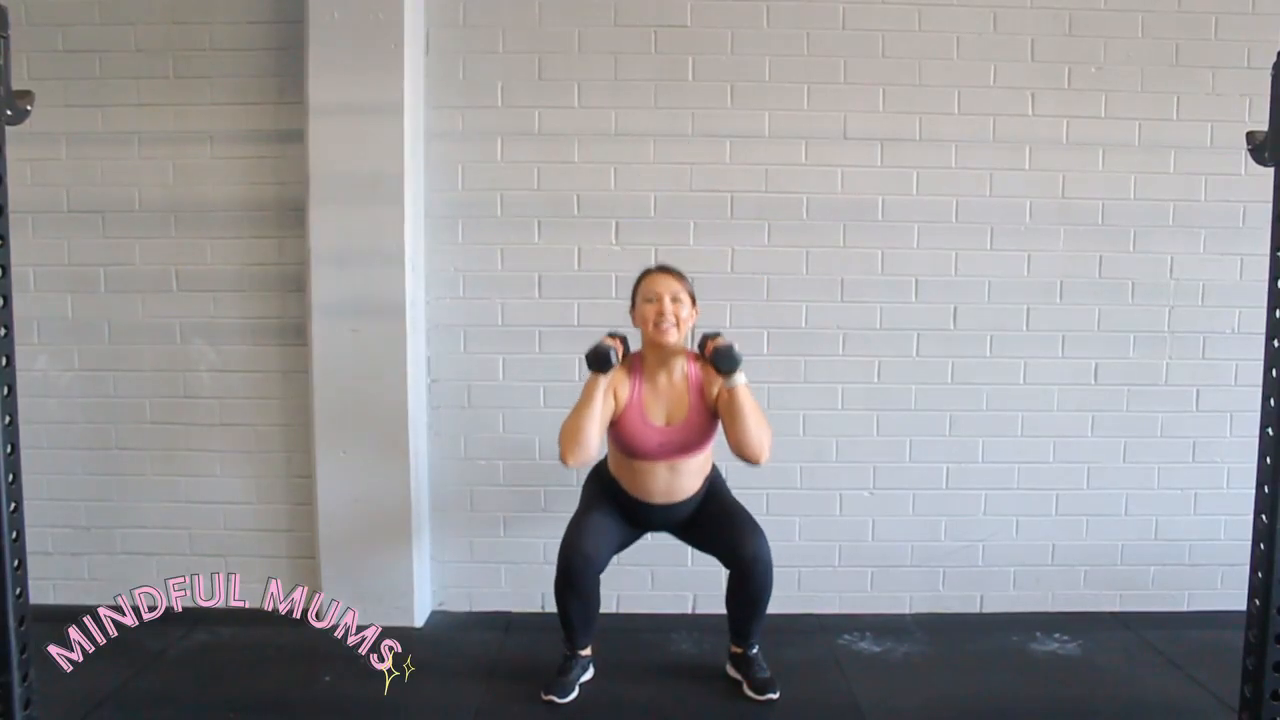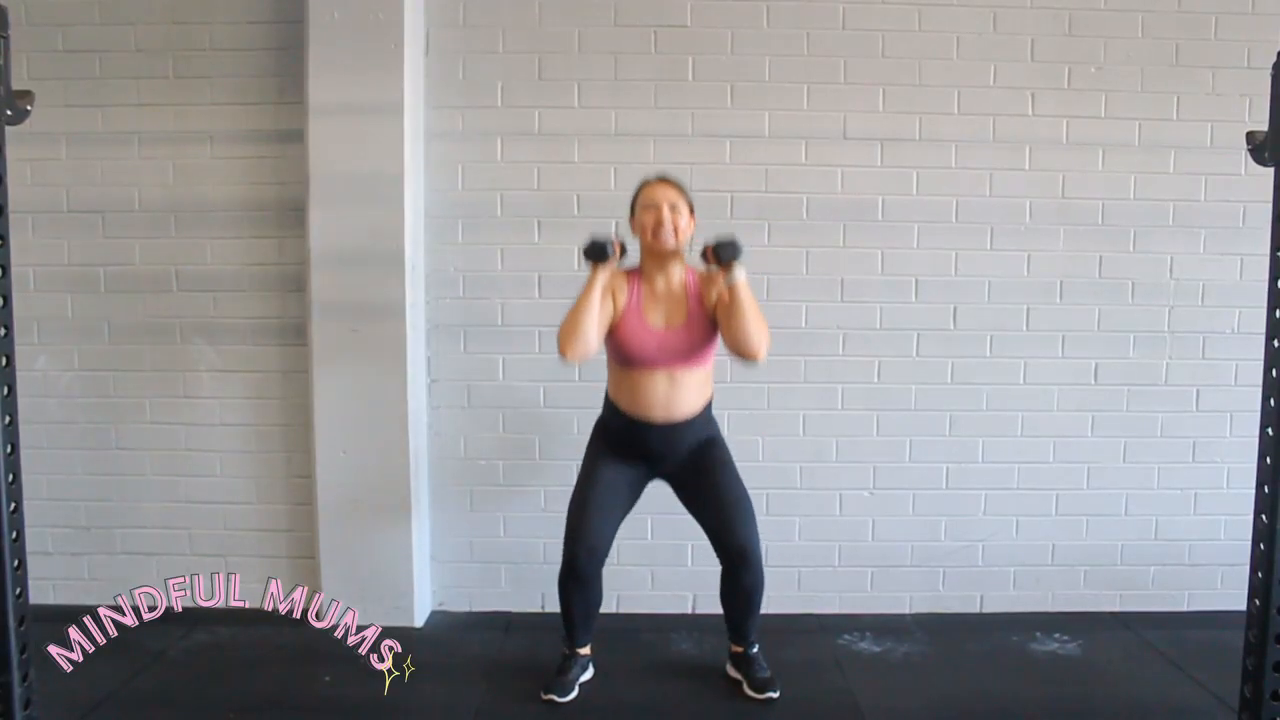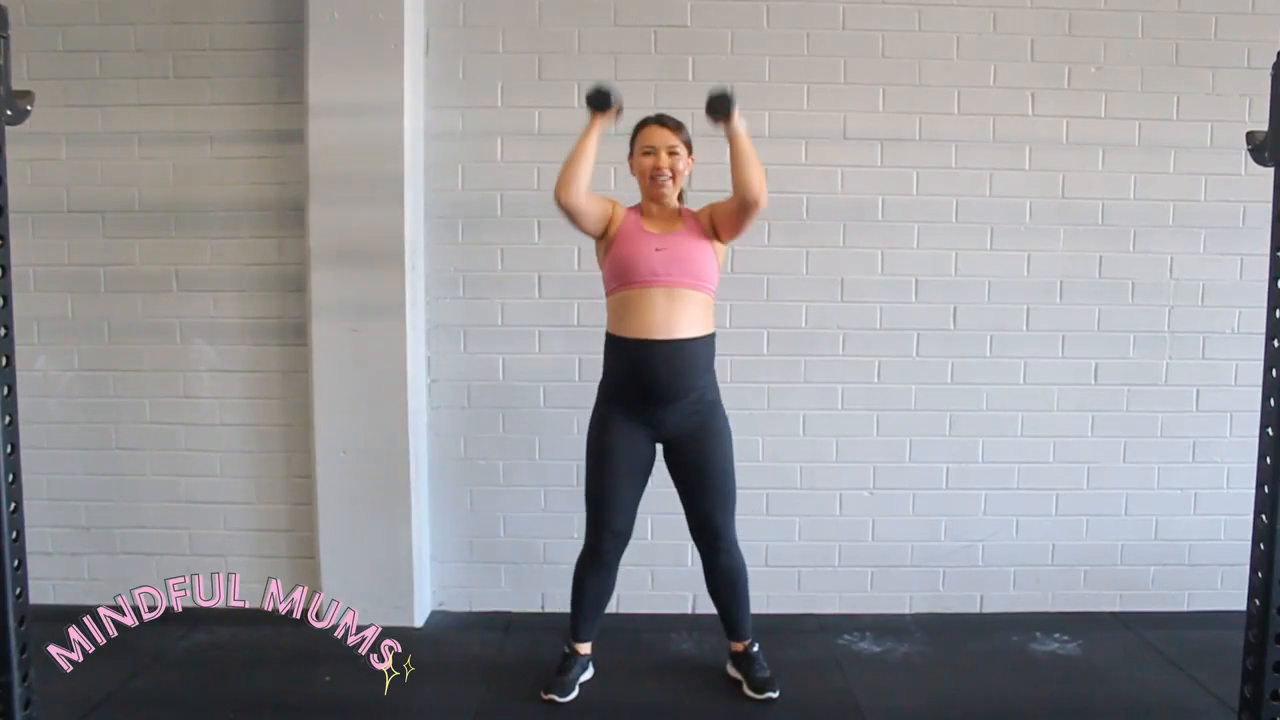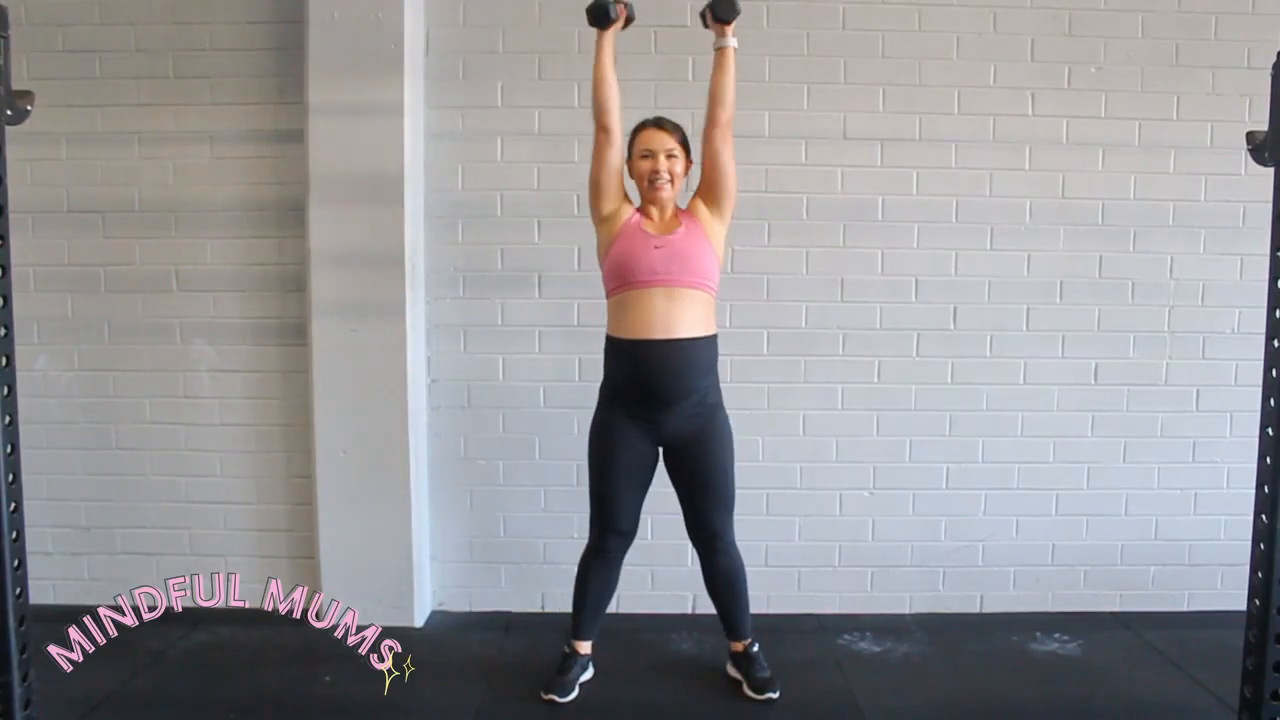
dt=0.2s
person 1, frame 1
left shoulder: (710, 377)
right shoulder: (617, 380)
left elbow: (757, 452)
right elbow: (573, 456)
left wrist: (734, 377)
right wrist: (598, 378)
left hip: (697, 498)
right hip: (618, 498)
left knee: (753, 555)
right knee: (577, 557)
left ankle: (744, 653)
right ankle: (578, 656)
person 1, frame 2
left shoulder: (710, 288)
right shoulder: (615, 289)
left elbow: (754, 348)
right elbow: (572, 348)
left wrist: (733, 275)
right wrist: (598, 275)
left hip: (696, 442)
right hip: (620, 442)
left knee: (743, 548)
right knee: (581, 550)
left ankle: (743, 651)
right ankle: (578, 655)
person 1, frame 3
left shoulder: (710, 222)
right shoulder: (614, 221)
left elbow: (755, 196)
right elbow: (567, 195)
left wrist: (732, 126)
right wrist: (596, 125)
left hip: (695, 398)
right hip: (624, 398)
left knee: (717, 537)
right knee: (605, 537)
left ankle: (743, 651)
right ankle: (578, 655)
person 1, frame 4
left shoulder: (708, 217)
right shoulder: (614, 219)
left elbow: (721, 122)
right elbow: (605, 123)
left hip: (697, 402)
right hip: (625, 403)
left knee: (715, 537)
right knee: (610, 536)
left ankle: (743, 651)
right ankle: (579, 654)
